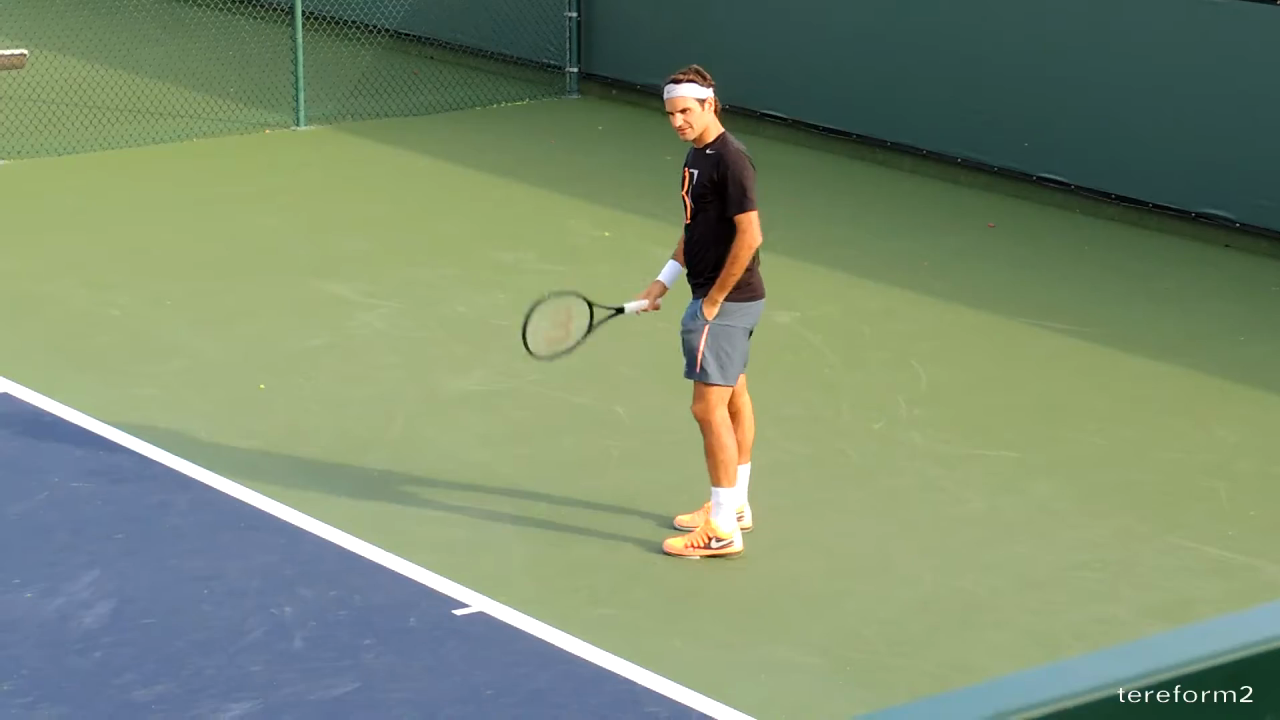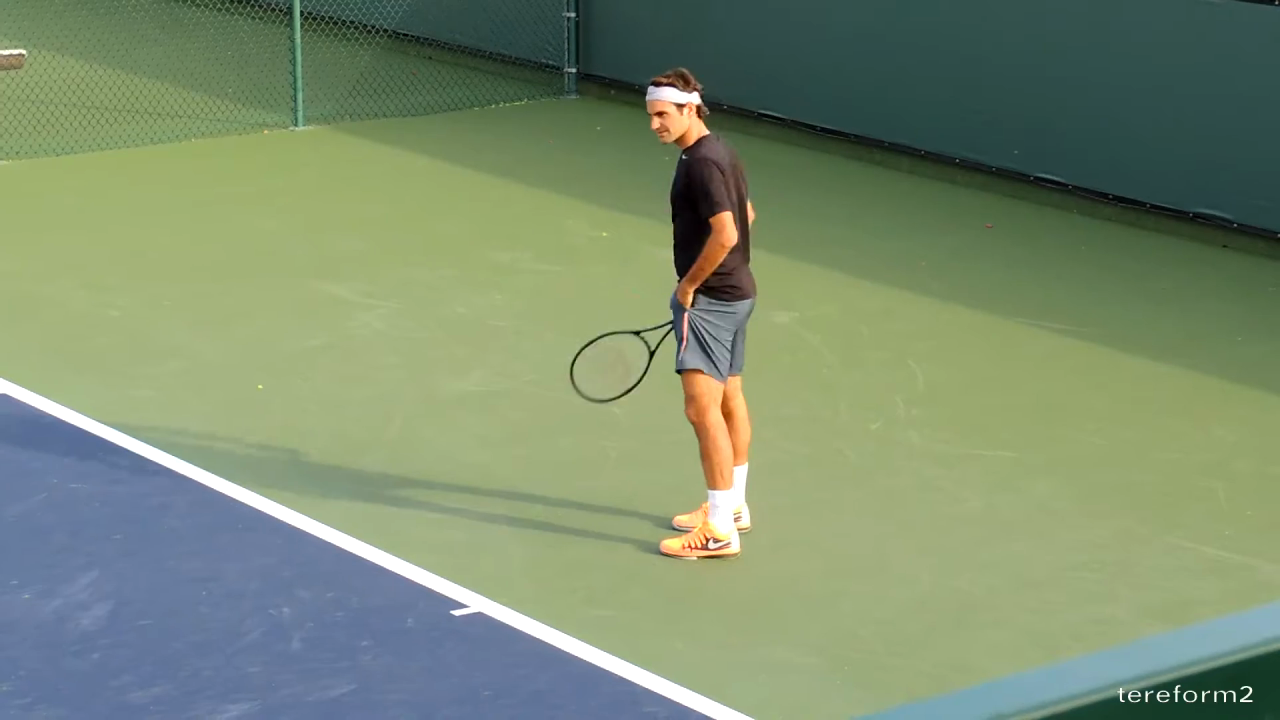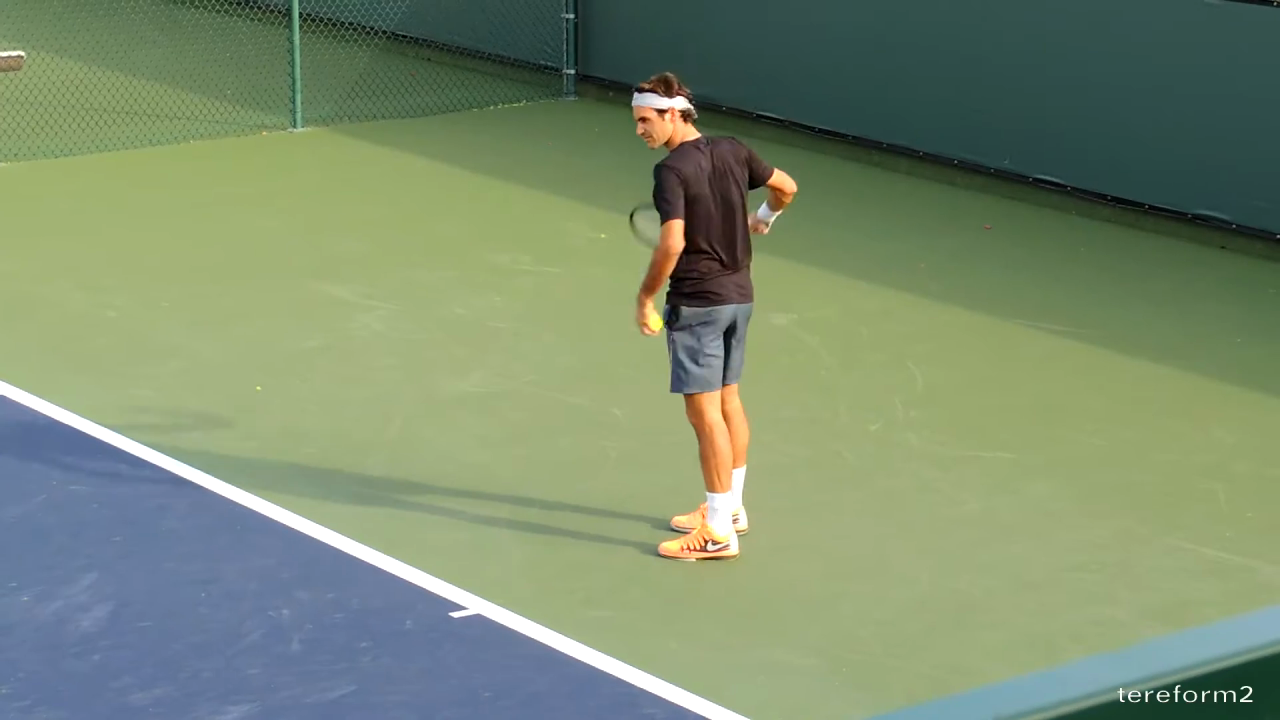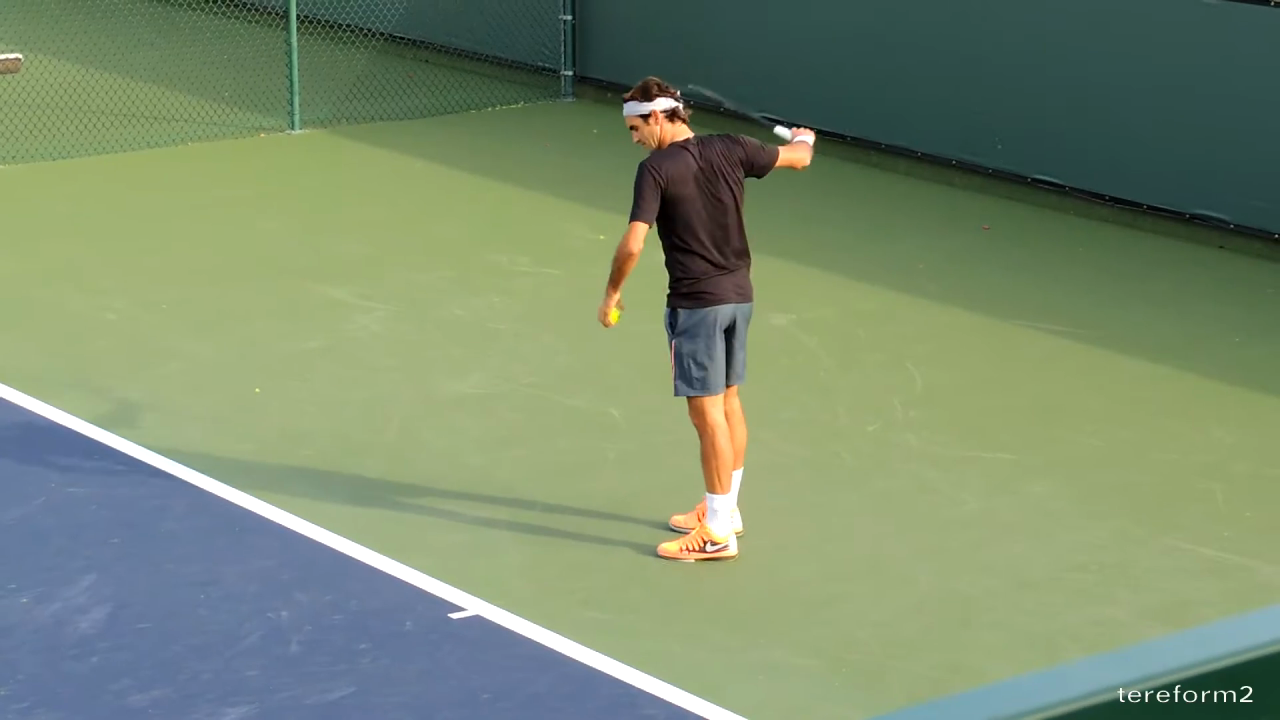
dt=0.2s
person 1, frame 1
left shoulder: (732, 157)
right shoulder: (696, 155)
left elbow: (749, 235)
left wrist: (714, 298)
right wrist: (665, 279)
left hip: (727, 301)
right hip: (715, 297)
left knee: (709, 408)
right knee: (734, 400)
left ankle: (721, 528)
right ankle: (735, 507)
person 1, frame 2
left shoulder: (701, 162)
right shoulder: (717, 152)
left elbow: (725, 235)
right elbow: (747, 215)
left wrist: (686, 287)
left hip: (711, 300)
right hip: (733, 294)
left knee: (701, 409)
right knee: (728, 399)
left ankle: (719, 530)
right ankle: (732, 506)
person 1, frame 3
left shoulder: (671, 170)
right shoulder: (733, 149)
left elbow: (671, 244)
right elbow: (787, 187)
left wrist: (645, 298)
right wrist: (763, 216)
left hip: (697, 304)
right hip: (739, 295)
left knee: (704, 413)
right knee: (727, 401)
left ankle: (719, 531)
right ankle: (730, 507)
person 1, frame 4
left shoulder: (655, 170)
right shoulder: (731, 147)
left elbow: (633, 243)
right elbow: (798, 158)
left wrist: (612, 293)
right wrist: (803, 140)
left hip: (695, 303)
right hip: (739, 295)
left knee: (706, 414)
right knee: (728, 403)
left ankle: (718, 532)
right ankle: (723, 510)
